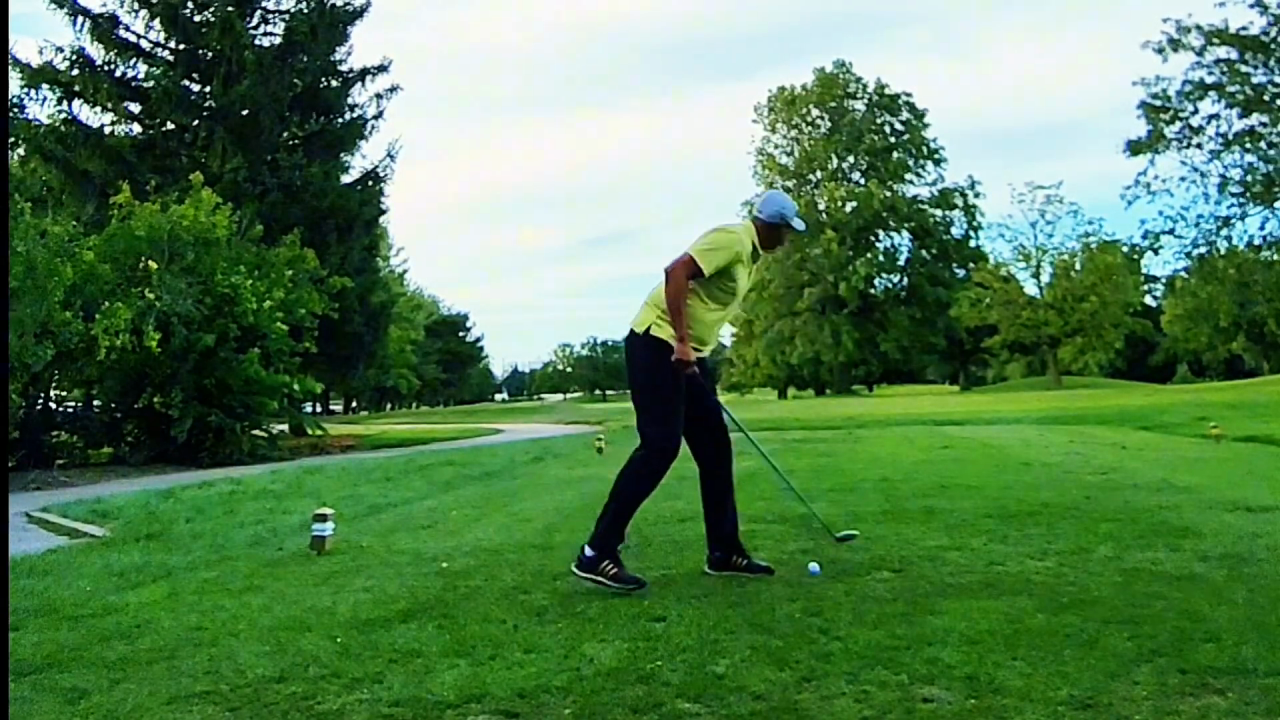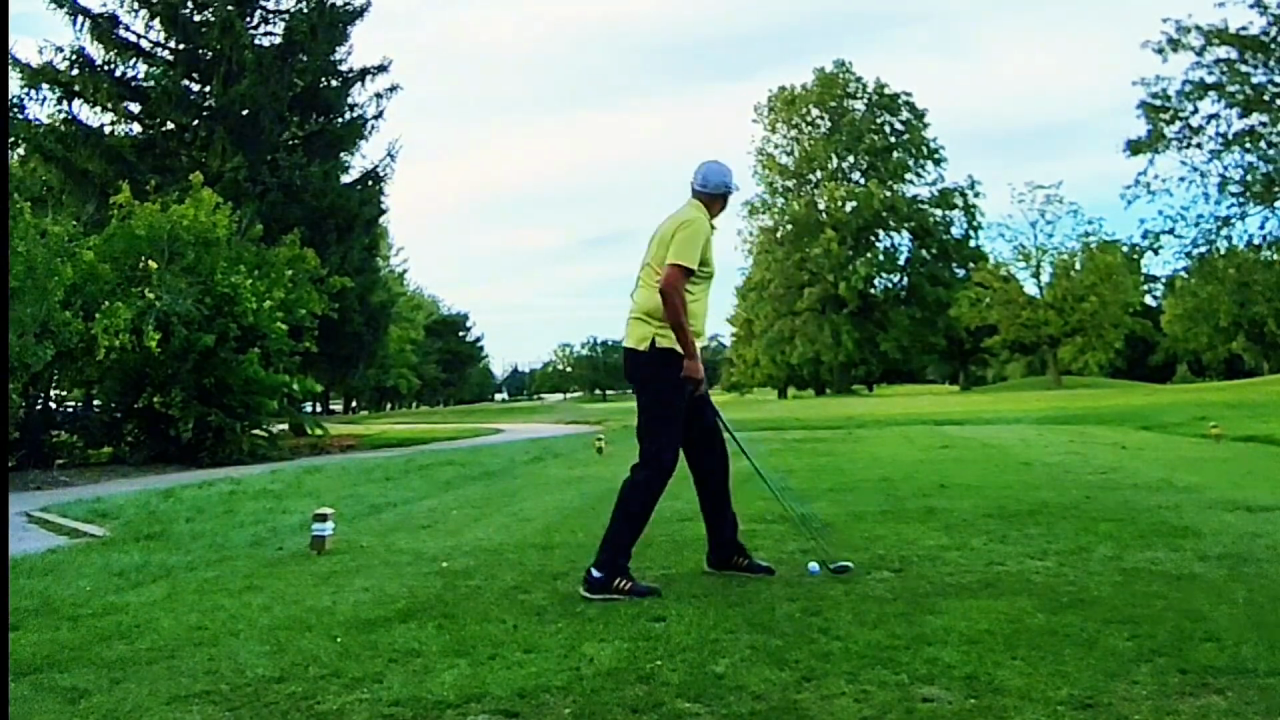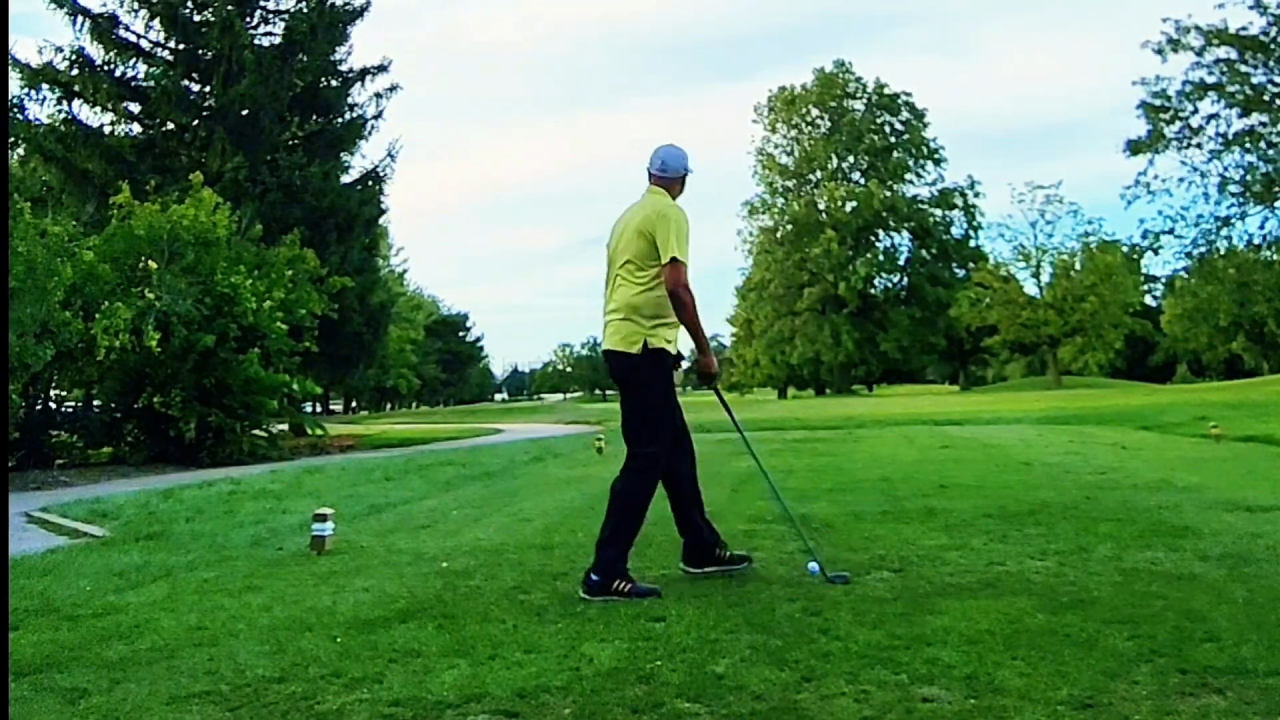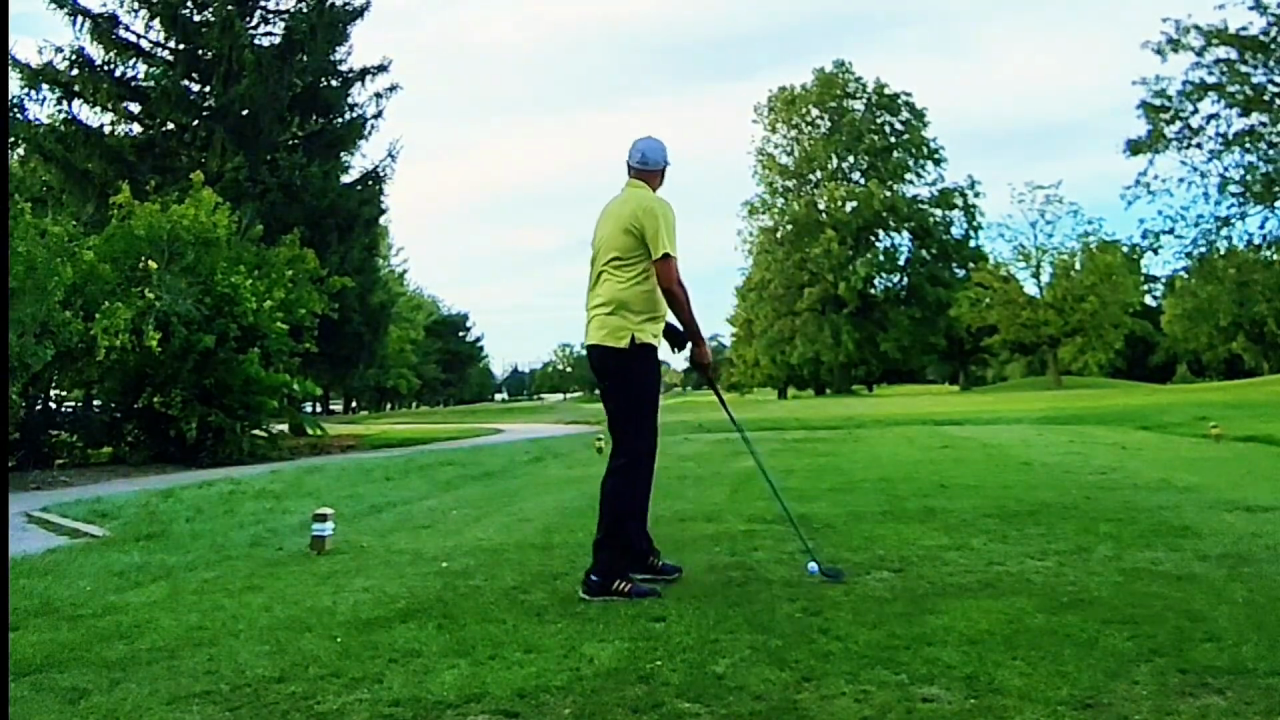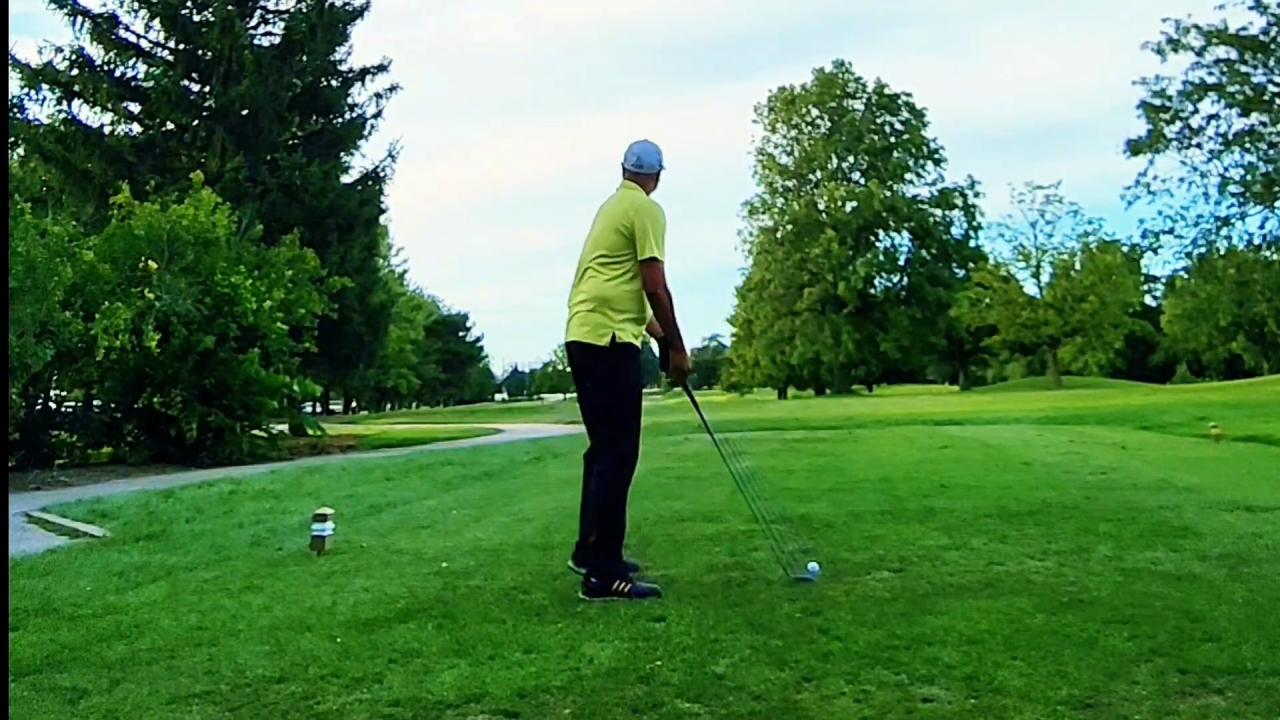
dt=0.2s
person 1, frame 1
left shoulder: (748, 254)
right shoulder: (732, 238)
right elbow: (676, 272)
right wrist: (681, 341)
left hip: (682, 351)
right hip: (657, 343)
left knee: (716, 448)
right knee: (659, 448)
left ankle: (724, 551)
right ankle: (597, 552)
person 1, frame 2
left shoulder: (683, 219)
right shoulder: (694, 224)
right elbow: (670, 287)
right wrist: (691, 357)
left hip: (659, 350)
right hip: (661, 350)
left knee: (710, 452)
right knee: (658, 459)
left ankle: (725, 551)
right ankle: (606, 571)
person 1, frame 3
left shoulder: (629, 215)
right shoulder: (669, 214)
right elbow: (676, 286)
right wrist: (704, 350)
left hip: (624, 344)
right hip: (643, 347)
left knee: (675, 451)
right knee: (646, 458)
left ankle: (702, 547)
right ankle: (604, 574)
person 1, frame 4
left shoulder: (611, 209)
right shoulder: (655, 208)
right elbow: (670, 284)
left wrist: (664, 326)
right wrist: (698, 340)
left hip: (603, 339)
right hip: (628, 343)
left knee: (633, 451)
right knee: (632, 456)
left ankle: (635, 553)
right ankle: (604, 572)
person 1, frame 5
left shoulder: (611, 207)
right shoulder: (647, 210)
right elbow: (655, 287)
left wrist: (656, 330)
right wrist: (677, 348)
left hip: (584, 337)
right hip: (609, 342)
left knee: (605, 449)
right knee: (617, 455)
left ankle: (593, 548)
right ankle: (602, 571)
